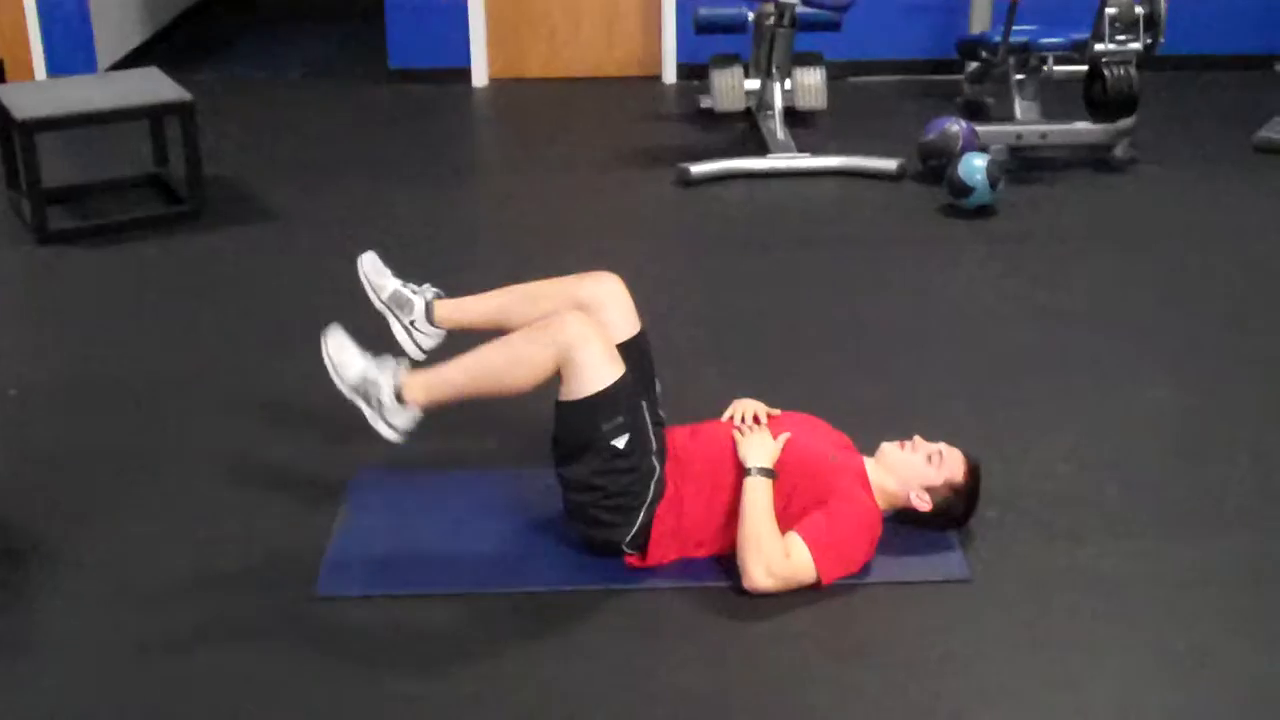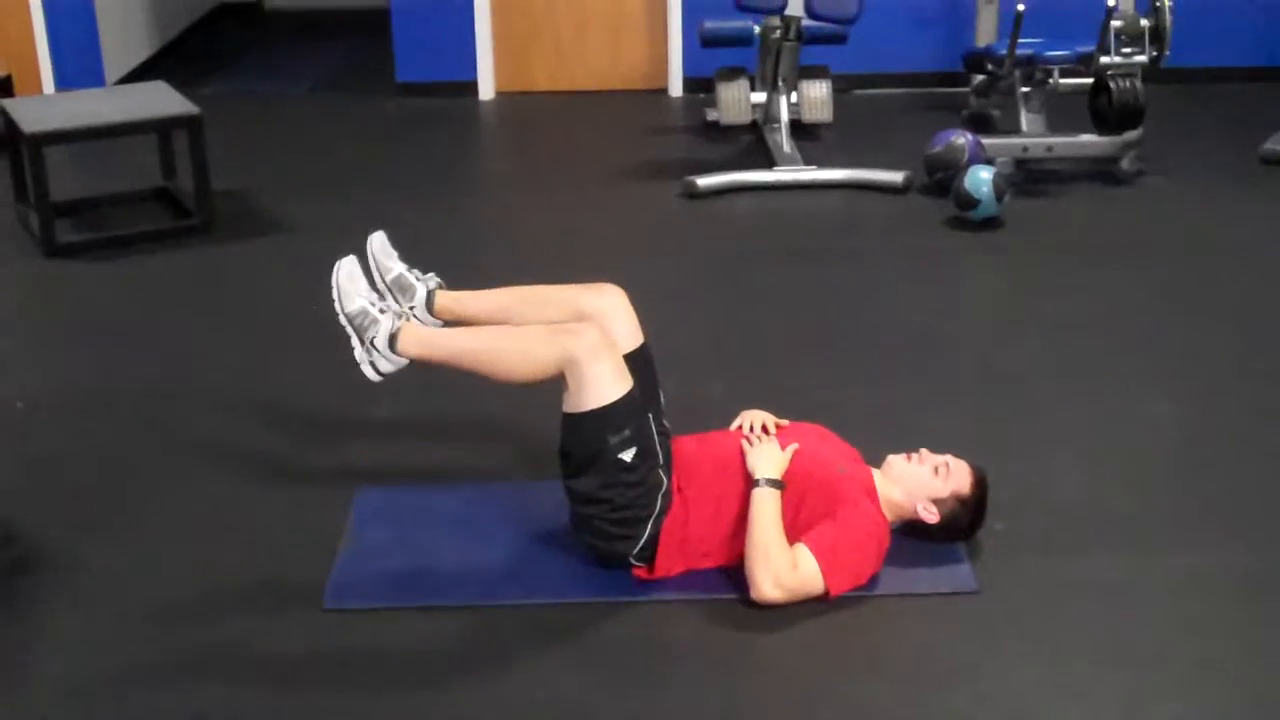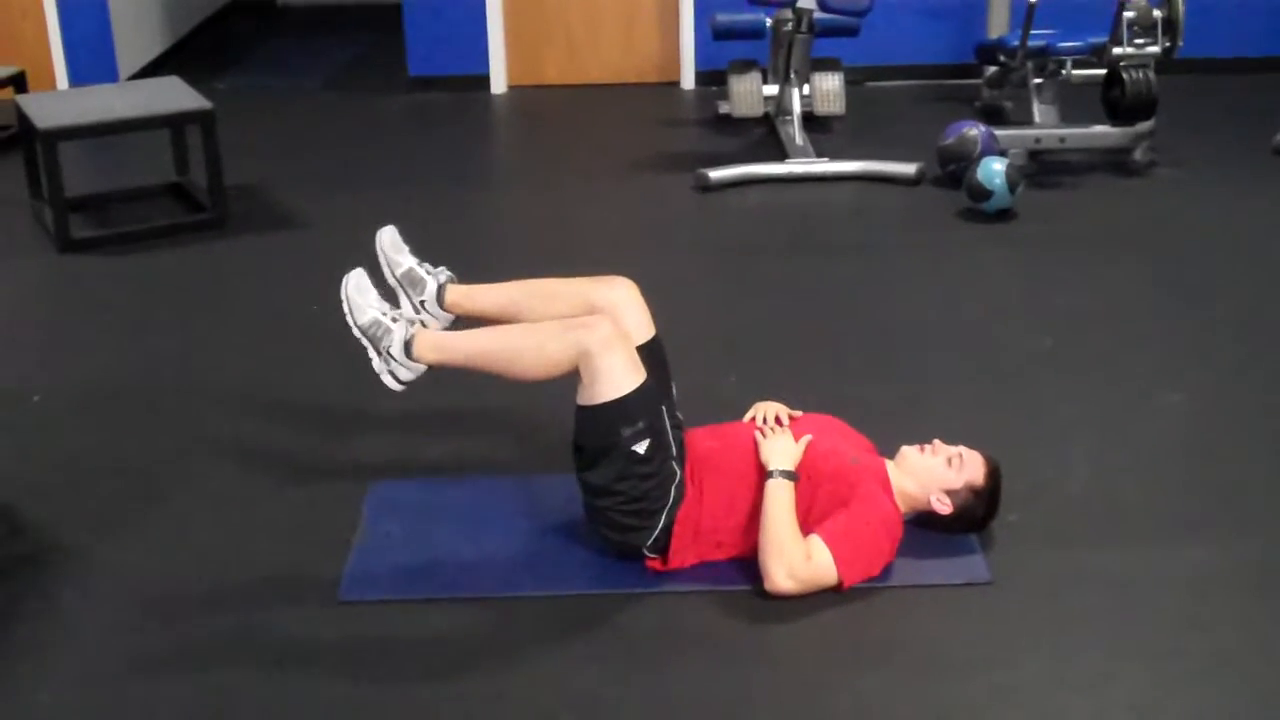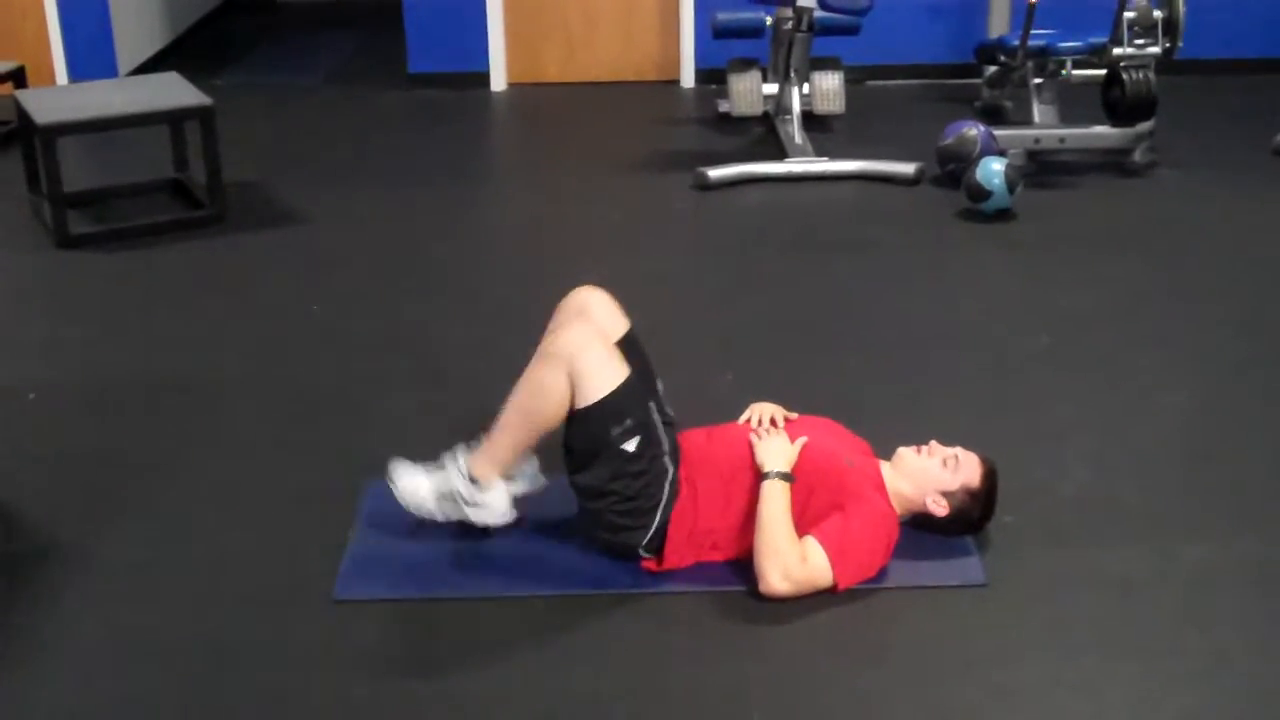
dt=0.4s
person 1, frame 1
left shoulder: (855, 519)
right shoulder: (843, 457)
left elbow: (761, 573)
left wrist: (757, 469)
right wrist: (750, 410)
left hip: (633, 507)
right hip: (656, 451)
left knee: (574, 331)
right knee: (600, 291)
left ankle: (400, 394)
right ankle: (430, 315)
person 1, frame 2
left shoulder: (862, 529)
right shoulder: (849, 467)
left elbow: (769, 584)
left wrist: (766, 479)
right wrist: (758, 422)
left hip: (639, 520)
right hip: (662, 462)
left knee: (583, 344)
right knee: (604, 302)
left ankle: (396, 342)
right ankle: (429, 303)
person 1, frame 3
left shoulder: (876, 521)
right shoulder: (863, 458)
left elbow: (783, 575)
left wrist: (781, 470)
right wrist: (772, 414)
left hip: (654, 511)
right hip: (677, 455)
left knee: (597, 336)
right knee: (615, 293)
left ankle: (409, 348)
right ankle: (440, 299)
person 1, frame 4
left shoulder: (872, 523)
right shoulder: (861, 460)
left elbow: (778, 577)
left wrist: (775, 471)
right wrist: (769, 416)
left hip: (649, 512)
right hip: (672, 456)
left knee: (579, 343)
right knee: (588, 304)
left ankle: (479, 483)
right ankle: (507, 463)
